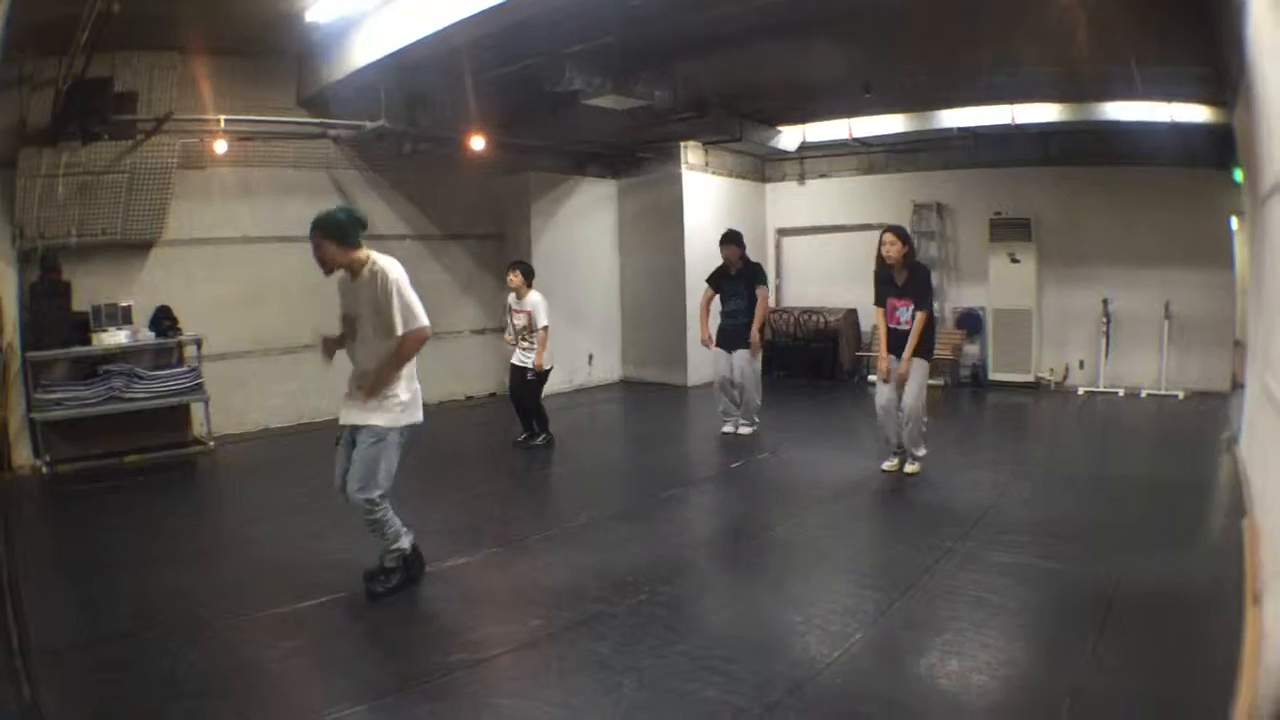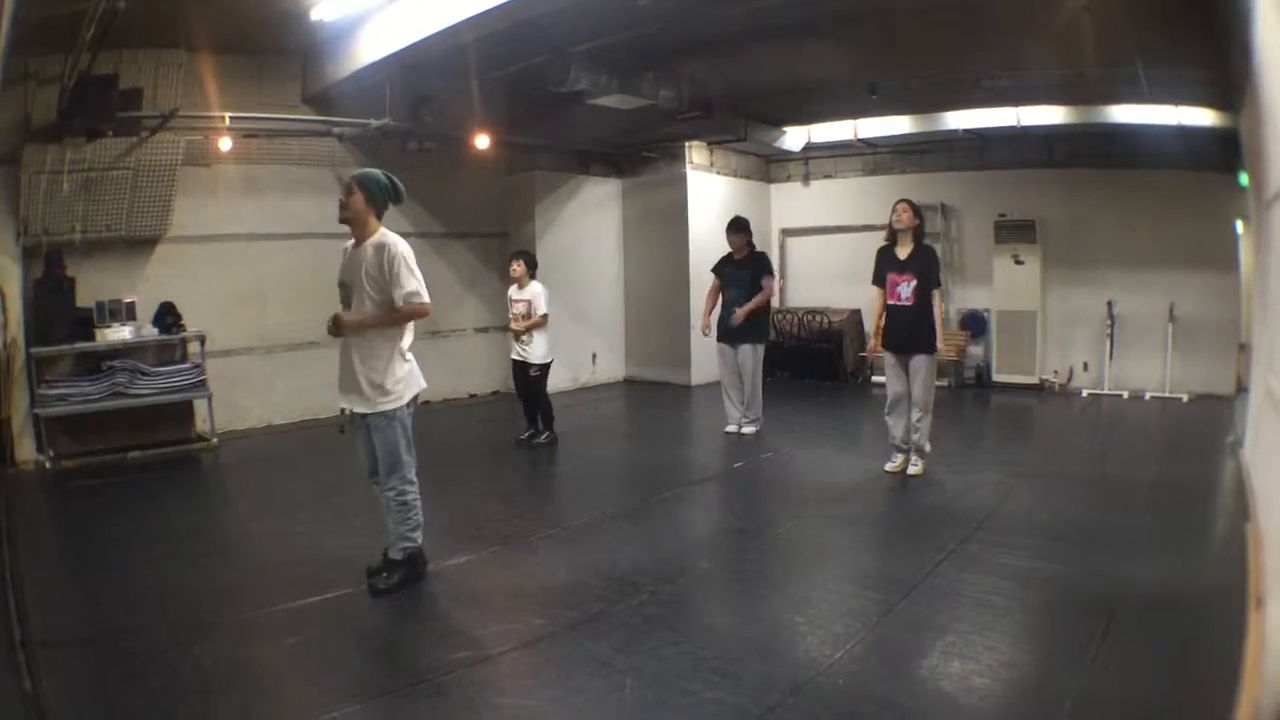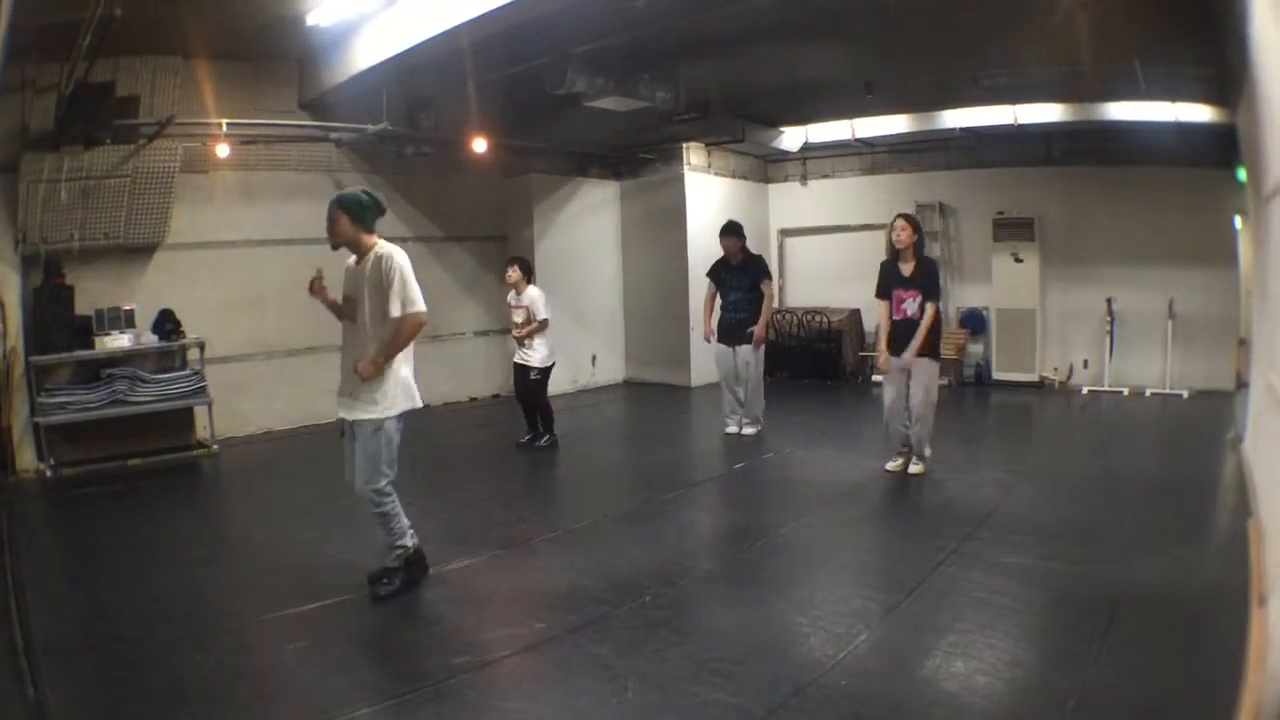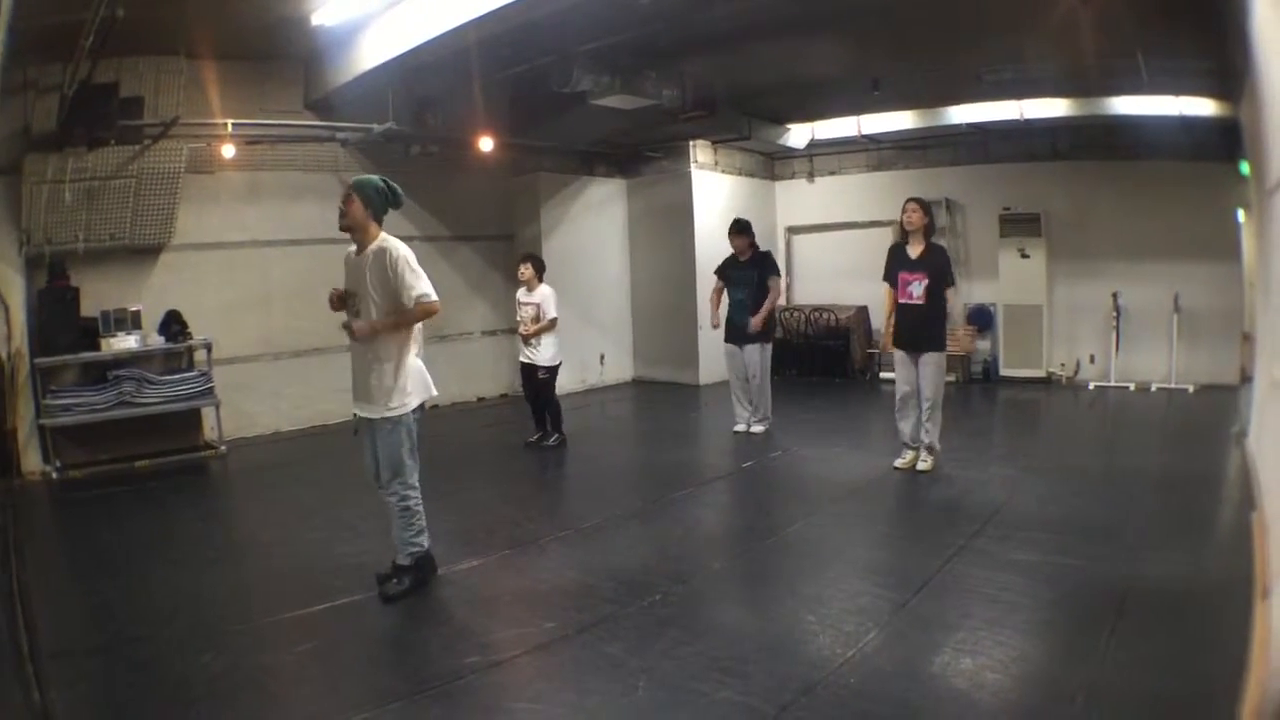
dt=0.7s
person 1, frame 1
left shoulder: (386, 273)
right shoulder: (346, 280)
left elbow: (419, 333)
left wrist: (379, 378)
right wrist: (336, 342)
left hip: (388, 404)
right hip: (359, 401)
left knee: (364, 491)
right knee: (347, 485)
left ankle: (403, 559)
right ankle: (397, 553)
person 1, frame 2
left shoulder: (391, 247)
right shoulder: (349, 250)
left elbow: (420, 306)
left wrist: (364, 320)
right wrist: (341, 321)
left hip: (388, 384)
right hip: (358, 383)
left knee: (397, 477)
right knee: (379, 476)
left ankle: (408, 557)
right ankle: (399, 552)
person 1, frame 3
left shoulder: (390, 259)
right shoulder: (352, 265)
left elbow: (416, 318)
left wrist: (377, 362)
right wrist: (326, 300)
left hip: (383, 395)
right hip: (355, 394)
left knee: (372, 483)
right knee: (363, 481)
left ankle: (407, 557)
right ankle: (402, 553)
person 1, frame 4
left shoulder: (393, 252)
right shoulder: (352, 256)
left elbow: (429, 306)
left wrist: (374, 328)
right wrist: (342, 307)
left hip: (396, 386)
right hip: (368, 387)
left knee: (400, 480)
right knee: (386, 478)
left ankle: (415, 560)
right ankle: (411, 556)
person 2, frame 1
left shoulder: (921, 273)
right shoulder: (881, 274)
left elbow: (921, 318)
right elbow: (881, 316)
left wrist: (906, 360)
right wrist: (883, 356)
left hip: (918, 348)
right hip: (891, 347)
left knee: (911, 404)
right knee: (884, 403)
left ankle: (914, 454)
right ankle: (897, 451)
person 2, frame 2
left shoulder: (926, 254)
right shoulder: (884, 254)
left elbow: (937, 297)
left wrist: (939, 338)
right wrist: (874, 333)
left hip: (920, 339)
right hip: (892, 338)
left knee: (919, 399)
right knee: (895, 397)
left ankle: (918, 454)
right ankle: (899, 451)
person 2, frame 3
left shoulder: (928, 267)
right shoulder: (887, 268)
left elbow: (930, 310)
right elbow: (884, 309)
left wrist: (913, 349)
right wrist: (882, 348)
left hip: (923, 347)
right hip: (896, 346)
left knee: (919, 404)
right knee: (891, 403)
left ankle: (919, 454)
right ankle: (902, 451)
person 2, frame 4
left shoulder: (937, 253)
right shoulder: (894, 253)
left elbow: (949, 293)
right wrist: (885, 330)
left hip: (930, 337)
right hip: (902, 336)
left knee: (929, 396)
right knee: (904, 394)
left ankle: (928, 450)
right ankle: (909, 447)
person 3, frame 1
left shoulder: (755, 270)
right shoulder: (720, 273)
left elbow: (763, 298)
right elbow: (706, 300)
left wrist: (755, 330)
right wrist: (704, 329)
left hip: (747, 336)
right hip: (725, 335)
left knee: (745, 380)
right knee: (722, 379)
left ankle: (748, 420)
right ankle: (730, 419)
person 3, frame 2
left shoulder: (760, 260)
right shoulder: (724, 262)
left elbow: (768, 291)
right elbow: (714, 290)
left wrist: (744, 310)
right wrist: (706, 316)
left hip: (752, 329)
right hip: (726, 328)
left knee: (750, 376)
right knee: (729, 376)
left ankle: (752, 420)
right ankle: (734, 419)
person 3, frame 3
left shoulder: (756, 263)
right shoulder: (719, 266)
left elbow: (768, 294)
right elbow: (710, 295)
left wrist: (762, 325)
right wrist: (707, 324)
left hip: (749, 330)
right hip: (726, 330)
left knee: (749, 377)
right knee: (727, 376)
left ankle: (752, 421)
right ankle: (733, 419)
person 3, frame 4
left shoulder: (765, 259)
right shoulder: (728, 264)
left elbow: (775, 290)
right elbow: (717, 290)
left wrist: (761, 316)
right wrist: (714, 313)
left hip: (757, 328)
right hip: (733, 329)
left knee: (757, 375)
right knee: (737, 375)
left ankle: (761, 419)
right ankle: (743, 417)
person 4, frame 1
left shoulder: (536, 299)
right shoulder: (511, 299)
left elbow: (543, 329)
left wrist: (539, 355)
right wrist: (508, 334)
left hip: (536, 360)
right hip: (519, 358)
left knee: (531, 398)
right knee: (515, 396)
left ankle: (545, 433)
right ankle: (529, 430)
person 4, frame 2
left shoulder: (537, 289)
right shoulder: (512, 291)
left elbow: (543, 318)
left wrist: (523, 326)
right wrist: (512, 326)
left hip: (537, 353)
right hip: (518, 352)
left knee: (538, 392)
right knee: (523, 392)
left ankle: (549, 431)
right ankle: (532, 428)
person 4, frame 3
left shoulder: (534, 294)
right shoulder: (511, 297)
left elbow: (544, 322)
left wrist: (525, 332)
right wrist: (515, 332)
left hip: (539, 356)
right hip: (521, 356)
left knee: (537, 396)
right knee: (522, 396)
left ankle: (549, 434)
right ankle: (533, 431)
person 4, frame 4
left shoulder: (546, 292)
right shoulder: (520, 293)
left elbow: (553, 321)
left wrist: (533, 330)
right wrist: (521, 329)
left hip: (545, 355)
right hip: (527, 354)
left knee: (546, 394)
right knee: (531, 395)
left ankle: (557, 433)
right ankle: (541, 430)
